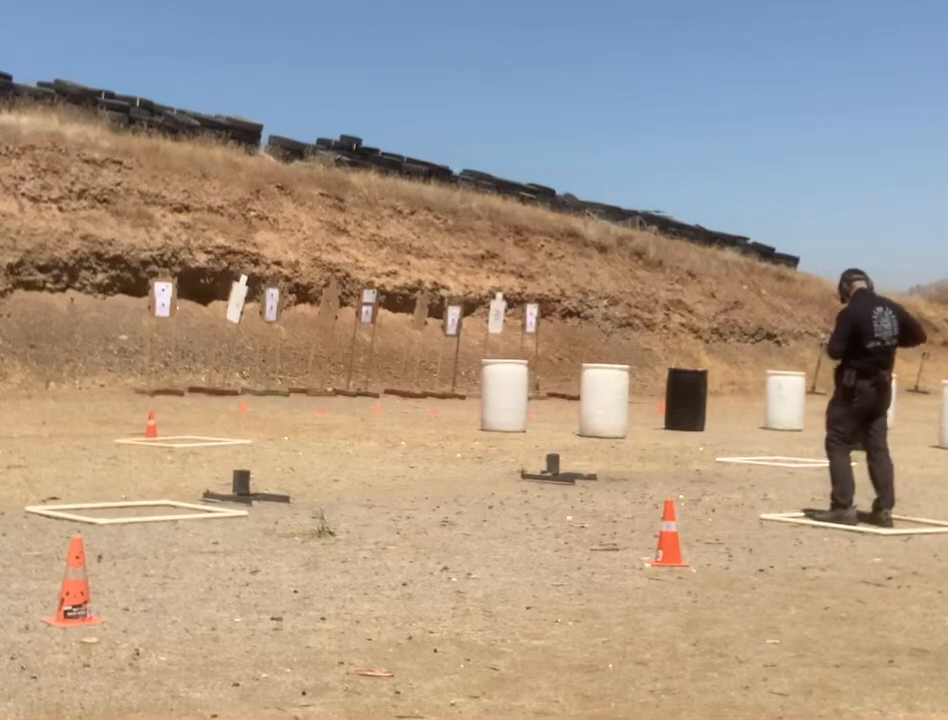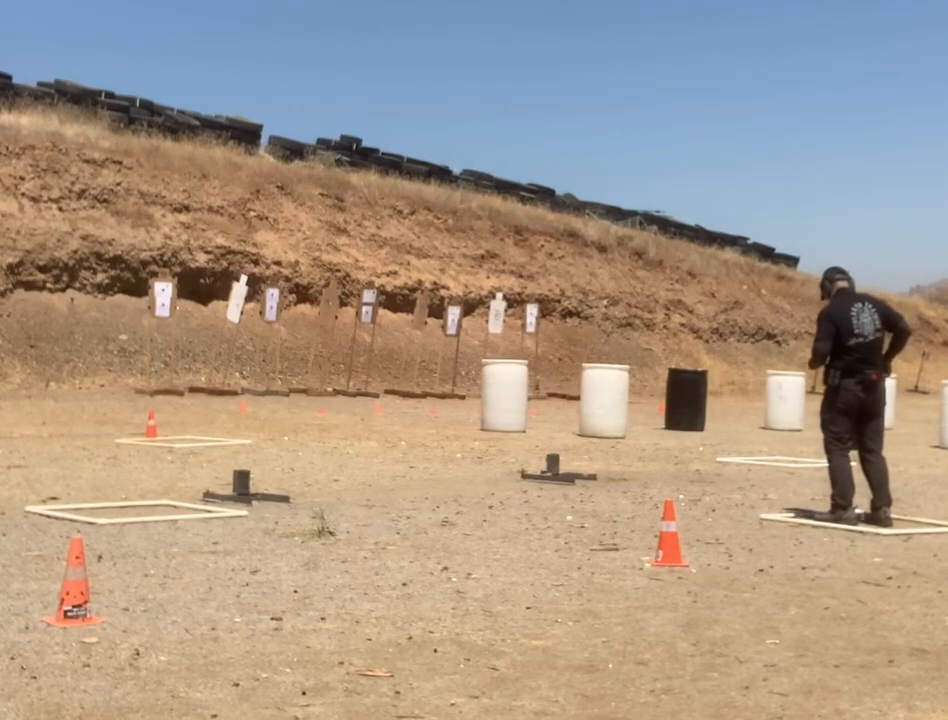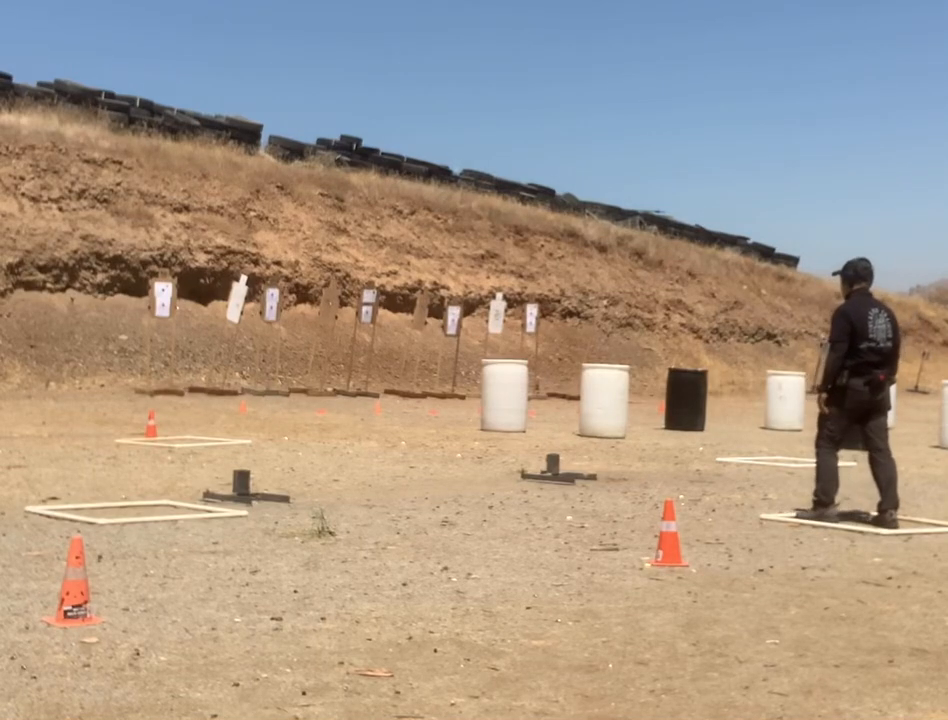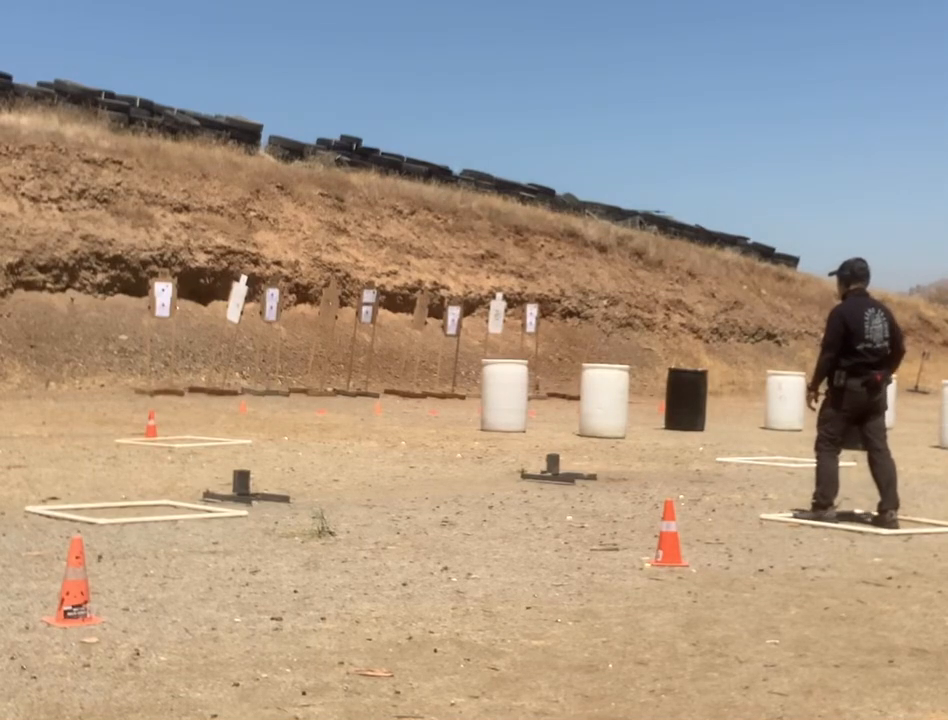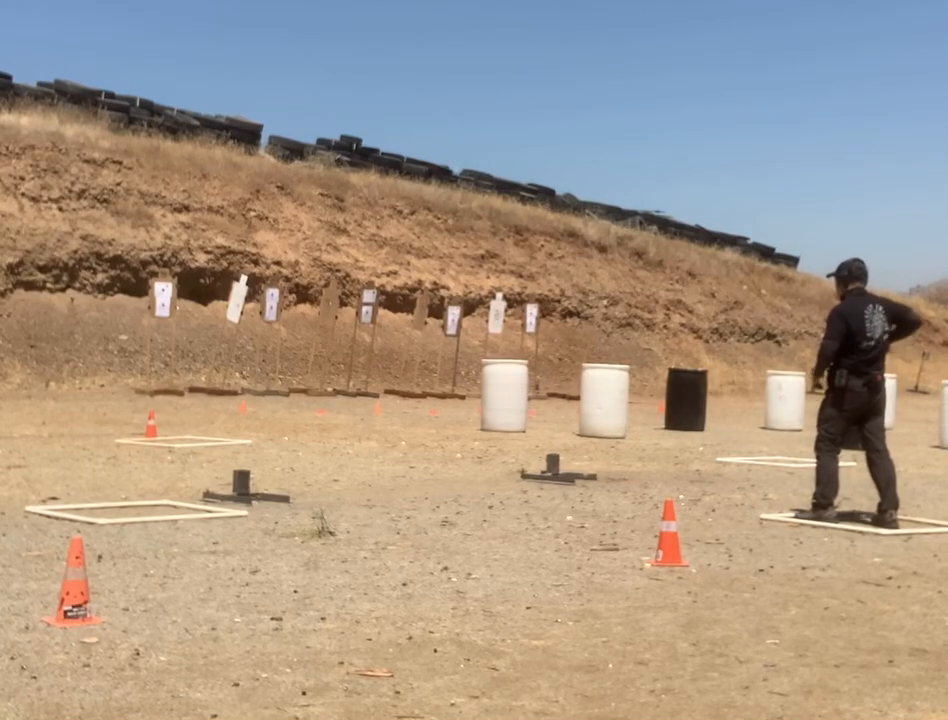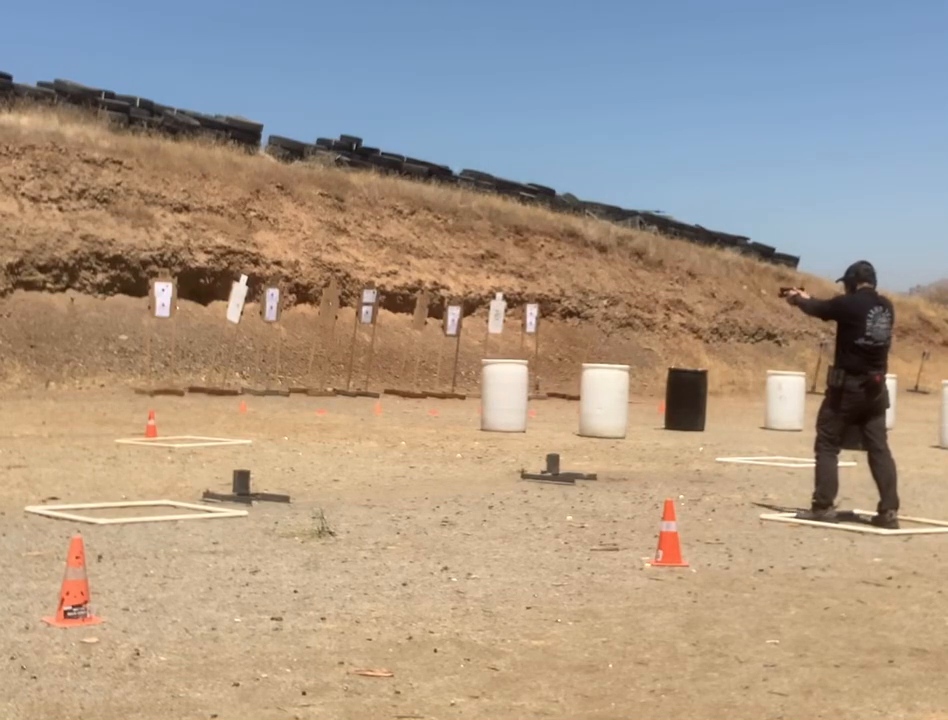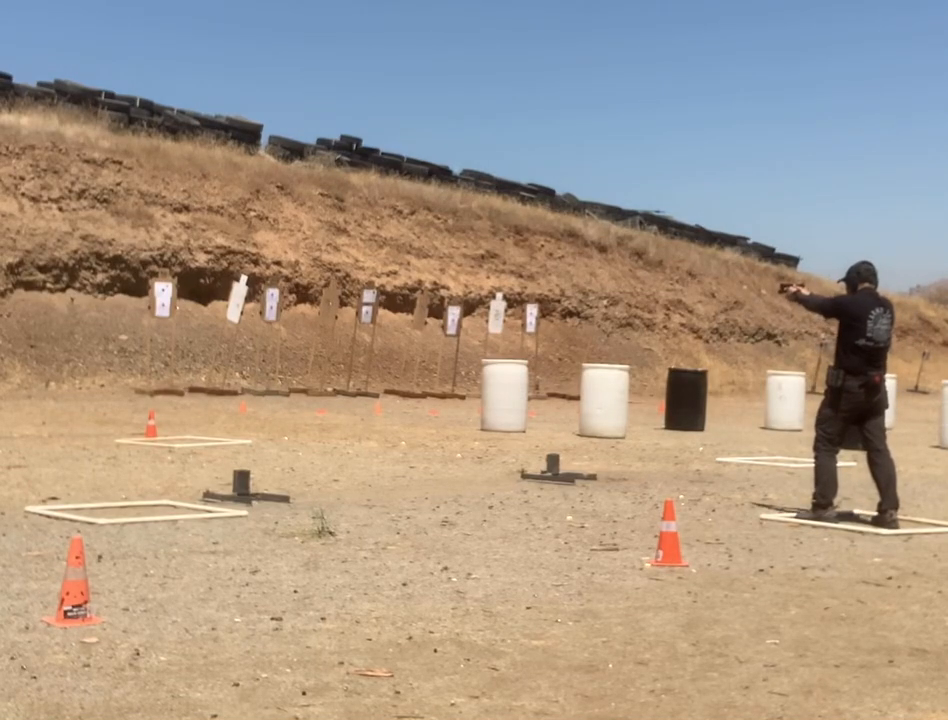
dt=0.7s
person 1, frame 1
left shoulder: (850, 312)
right shoulder: (893, 309)
left elbow: (835, 350)
right elbow: (919, 336)
left wrist: (832, 346)
left hip: (854, 387)
right hip: (881, 388)
left knee: (838, 446)
right knee: (878, 449)
left ankle: (844, 508)
right ankle: (883, 509)
person 1, frame 2
left shoulder: (831, 312)
right shoulder: (875, 304)
left elbow: (821, 352)
right elbow: (904, 330)
left wrist: (813, 363)
right wrist: (887, 359)
left hip: (844, 386)
right hip: (873, 387)
left knee: (838, 449)
right knee: (872, 450)
left ankle: (843, 509)
right ankle: (882, 509)
person 1, frame 3
left shoulder: (846, 311)
right shoulder: (887, 313)
left elbow: (837, 354)
right elbow: (894, 353)
left wrist: (824, 389)
left hip: (849, 388)
right hip: (878, 390)
left knee: (827, 445)
right knee: (880, 449)
left ankle: (825, 505)
right ankle: (888, 510)
person 1, frame 4
left shoulder: (842, 312)
right shoulder: (883, 312)
left elbow: (828, 354)
right elbow: (898, 349)
left wrist: (813, 386)
left hip: (846, 389)
right hip: (875, 390)
left knee: (827, 447)
right knee: (879, 449)
left ankle: (823, 507)
right ankle: (889, 510)
person 1, frame 5
left shoulder: (842, 311)
right shoulder: (883, 306)
left elbow: (829, 349)
right elbow: (914, 320)
left wrist: (818, 372)
left hip: (846, 388)
right hip: (875, 388)
left knee: (827, 447)
right knee: (877, 449)
left ankle: (824, 507)
right ankle: (889, 510)
person 1, frame 6
left shoulder: (849, 304)
right shoulder: (886, 306)
left elbow: (818, 309)
left wrist: (798, 299)
right wrist: (808, 298)
left hip: (847, 387)
right hip: (875, 388)
left knee: (827, 446)
right knee: (879, 449)
left ankle: (823, 507)
right ankle: (889, 511)
person 1, frame 7
left shoulder: (850, 304)
right shoulder: (886, 307)
left elbow: (821, 304)
left wrist: (799, 295)
right wrist: (807, 295)
left hip: (846, 387)
right hip: (874, 388)
left knee: (825, 446)
right knee: (878, 449)
left ankle: (823, 507)
right ankle: (889, 511)
